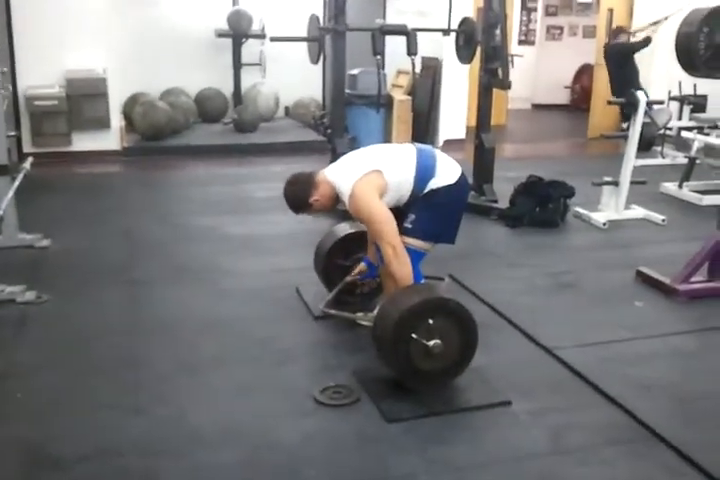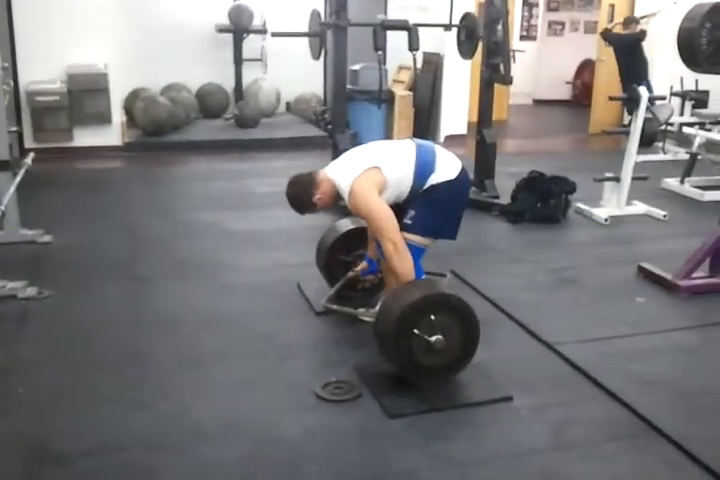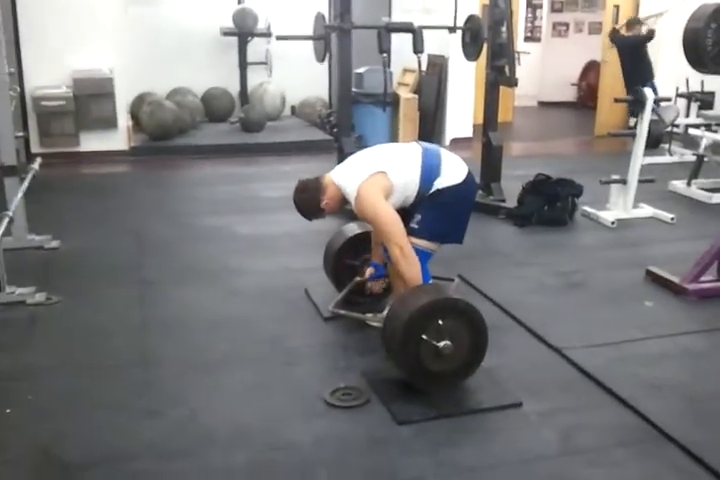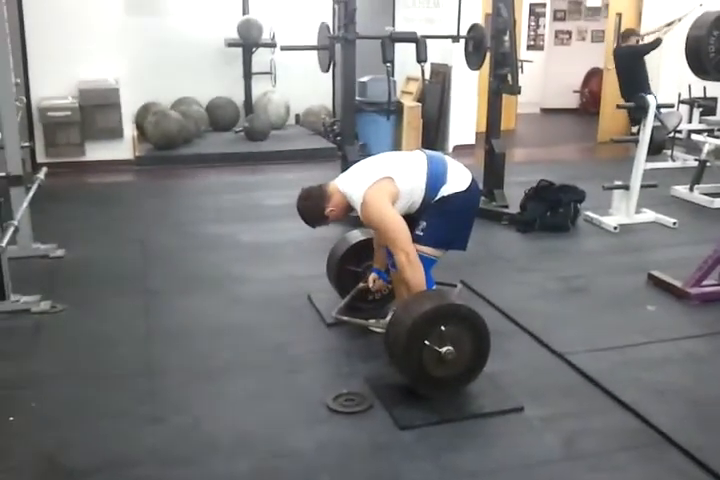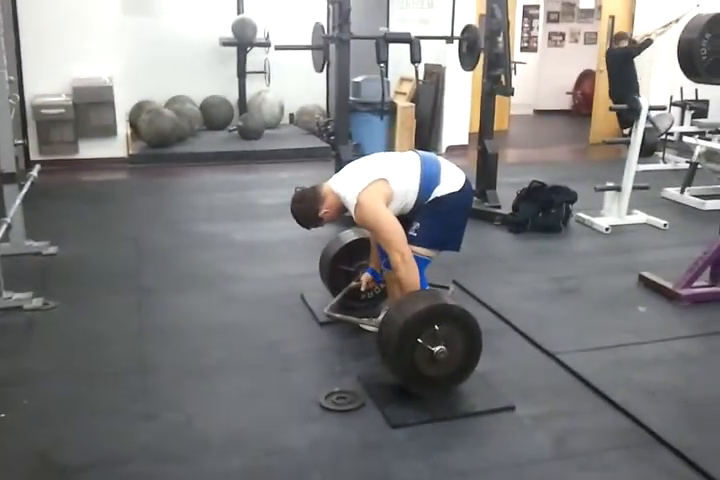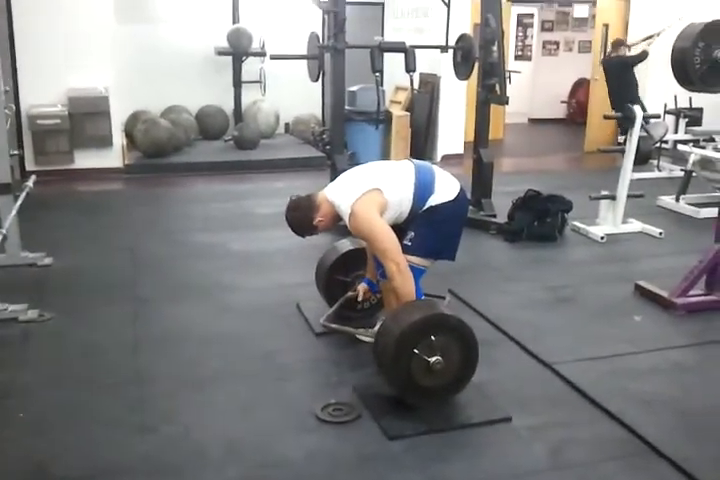
dt=0.2s
person 1, frame 1
left shoulder: (358, 194)
right shoulder: (336, 174)
left elbow: (393, 248)
right elbow: (378, 224)
right wrist: (370, 261)
left hip: (446, 184)
right hip: (426, 175)
left knee: (405, 256)
right knee: (385, 245)
person 1, frame 2
left shoulder: (357, 191)
right shoulder: (337, 172)
left elbow: (394, 244)
right elbow: (378, 222)
right wrist: (371, 259)
left hip: (445, 180)
right hip: (428, 167)
left knee: (406, 251)
right knee: (386, 239)
person 1, frame 3
left shoulder: (364, 195)
right shoulder: (346, 175)
left elbow: (401, 249)
right elbow: (381, 223)
right wrist: (377, 264)
left hip: (452, 183)
right hip: (433, 175)
left knee: (412, 256)
right knee: (392, 243)
person 1, frame 4
left shoulder: (370, 202)
right shoulder: (349, 183)
left elbow: (406, 255)
right elbow: (383, 228)
right wrist: (379, 269)
left hip: (456, 191)
right hip: (434, 182)
left knee: (417, 263)
right knee: (395, 249)
person 1, frame 5
left shoulder: (364, 203)
right shoulder: (345, 182)
left elbow: (402, 256)
right elbow: (379, 228)
right wrist: (374, 269)
left hip: (450, 191)
left knee: (411, 263)
right knee: (388, 251)
person 1, frame 6
left shoulder: (358, 213)
right shoulder: (338, 192)
left elbow: (397, 266)
right elbow: (376, 240)
right wrist: (370, 280)
left hip: (445, 201)
right hip: (422, 193)
left knee: (407, 275)
right knee: (384, 258)
